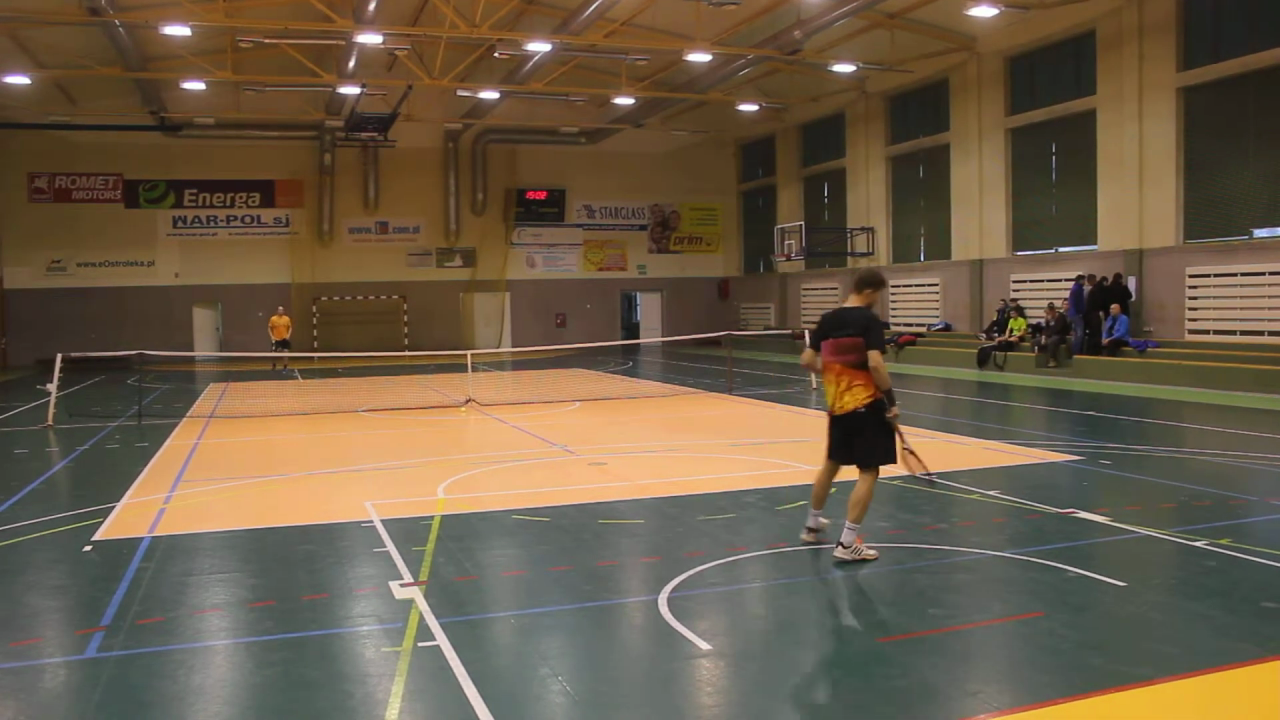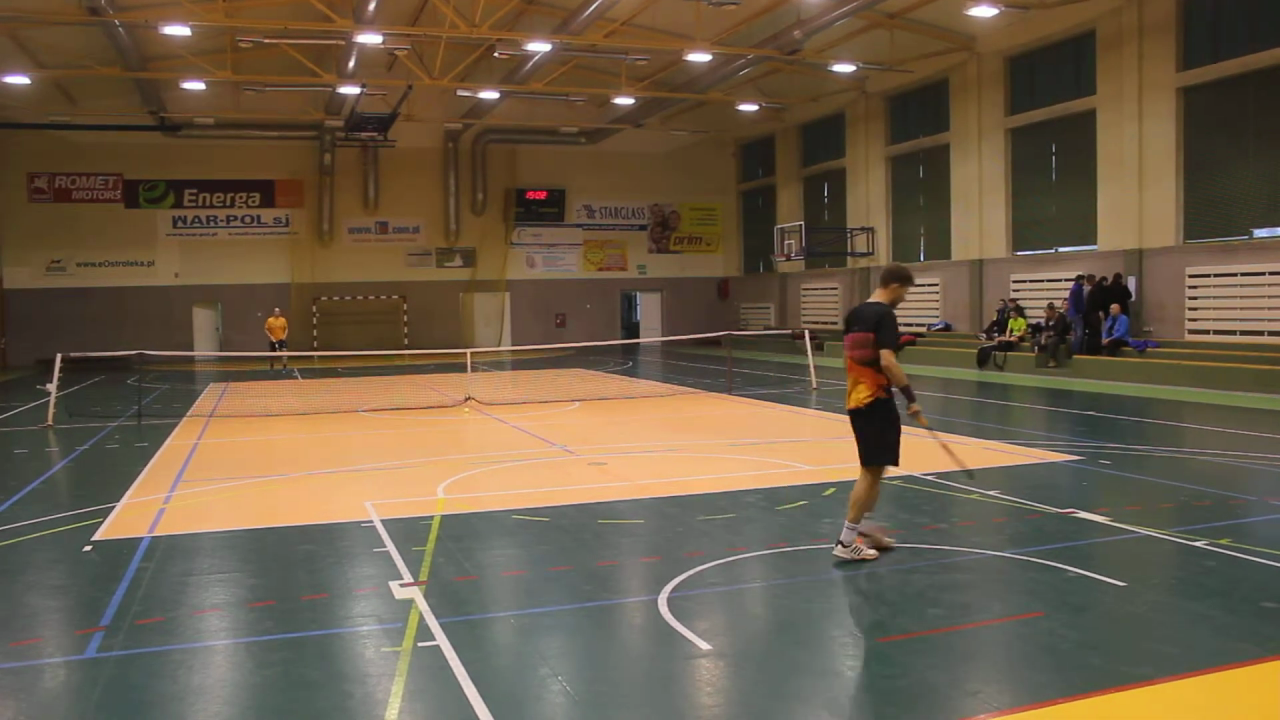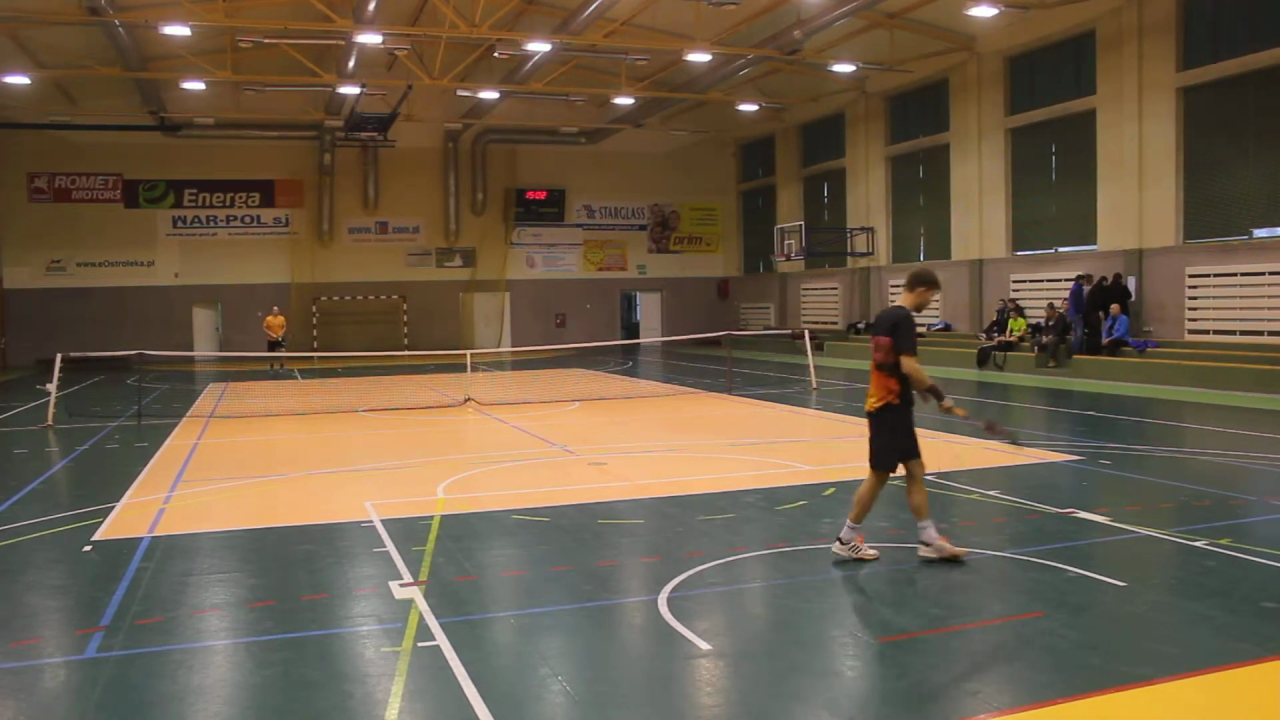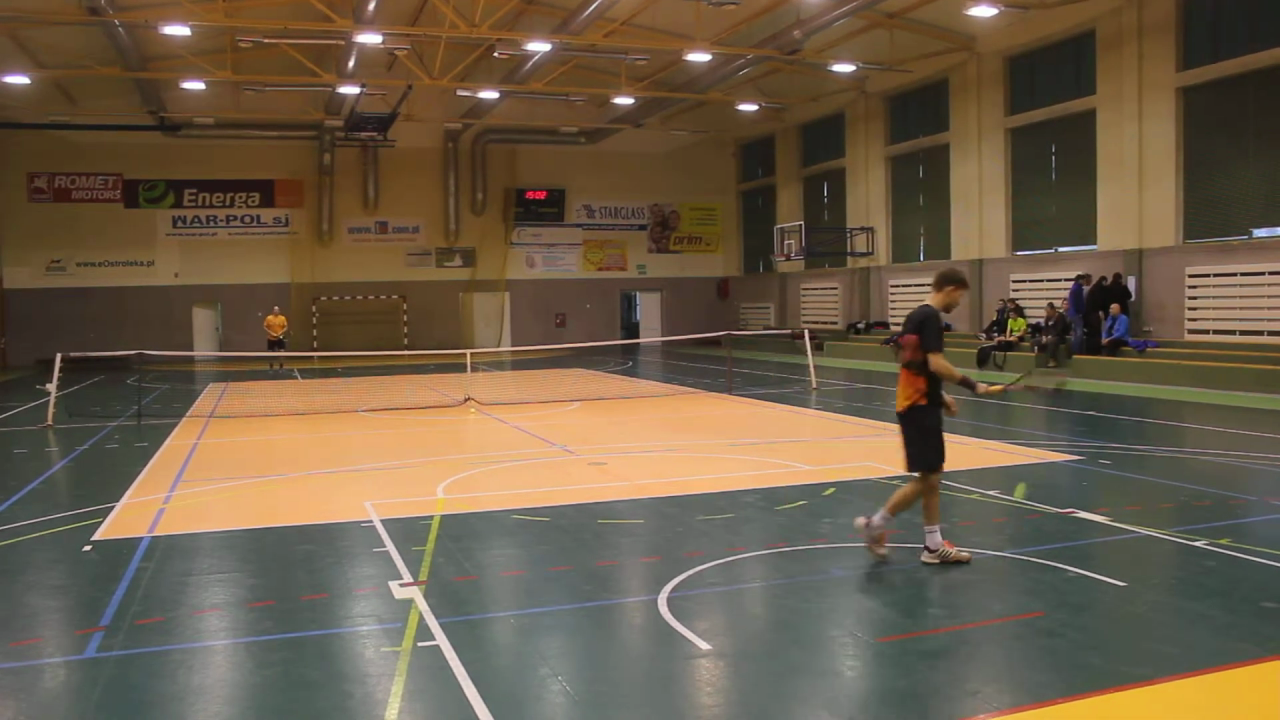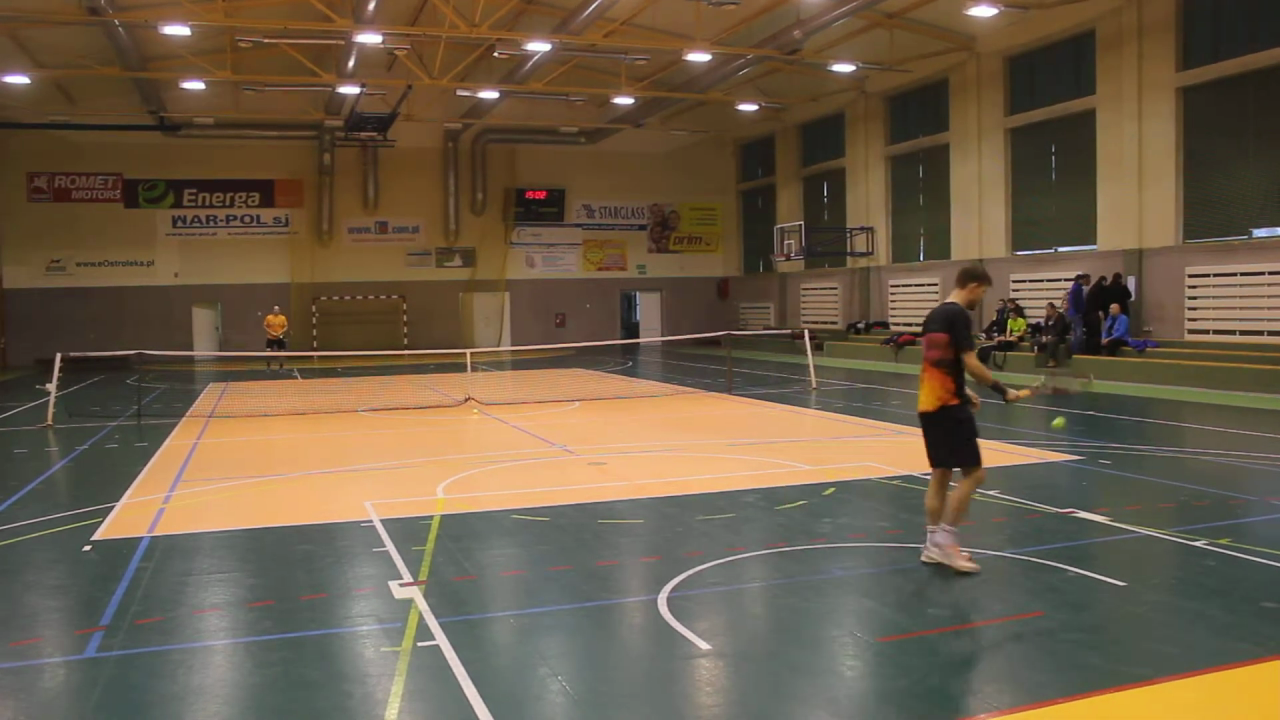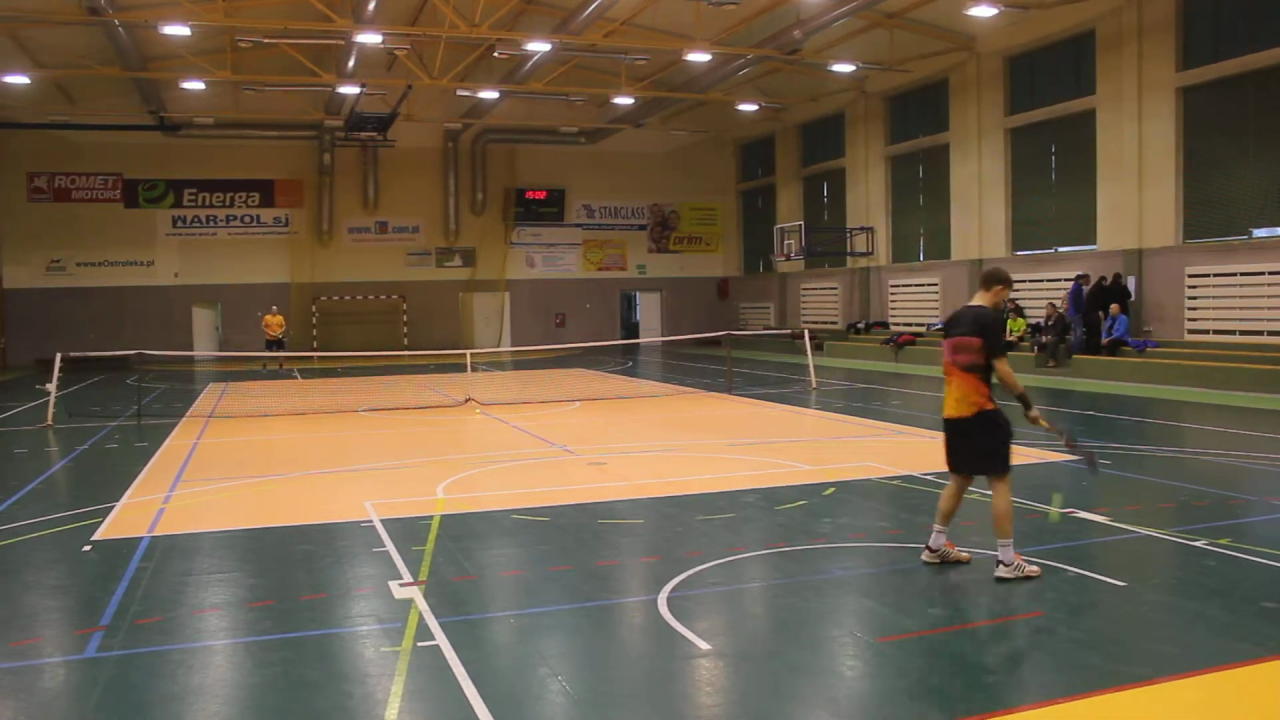
dt=0.2s
person 1, frame 1
left shoulder: (827, 320)
right shoulder: (869, 320)
left elbow: (807, 361)
right elbow: (875, 364)
right wrist: (891, 400)
left hip: (838, 405)
right hip: (866, 406)
left knee: (831, 465)
right knee: (869, 472)
left ankle: (812, 524)
right ankle: (848, 541)
person 1, frame 2
left shoulder: (855, 314)
right shoulder: (885, 315)
right elbow: (886, 362)
right wrist: (910, 397)
left hip: (859, 399)
right hip: (876, 402)
left knee: (874, 467)
right knee: (872, 471)
left ankle: (863, 526)
right ankle: (847, 541)
person 1, frame 3
left shoulder: (885, 317)
right shoulder: (903, 320)
right elbow: (908, 367)
left wrist: (916, 389)
right wrist: (940, 395)
left hip: (892, 405)
right hip: (890, 408)
left knee: (915, 470)
right knee: (880, 475)
left ankle: (930, 540)
right ankle: (846, 539)
person 1, frame 4
left shoulder: (916, 316)
right shoulder: (931, 318)
right elbow: (935, 364)
left wrist: (940, 396)
right wrist: (971, 385)
left hip: (913, 404)
right hip: (919, 407)
left knee: (930, 475)
right knee: (928, 478)
left ankle: (934, 544)
right ankle: (876, 523)
person 1, frame 5
left shoulder: (934, 315)
right shoulder: (960, 316)
right elbow: (970, 363)
left wrist: (962, 391)
right wrist: (1002, 389)
left hip: (929, 404)
right hip: (947, 406)
left knee: (940, 472)
right knee: (972, 473)
left ankle: (934, 542)
right ankle: (944, 541)
person 1, frame 6
left shoulder: (953, 319)
right shoulder: (990, 319)
right elbow: (1002, 369)
right wrist: (1028, 404)
left hip: (952, 410)
right hip: (978, 411)
left knee: (961, 477)
right knee: (1000, 479)
left ankle: (936, 545)
right ankle: (1006, 558)
